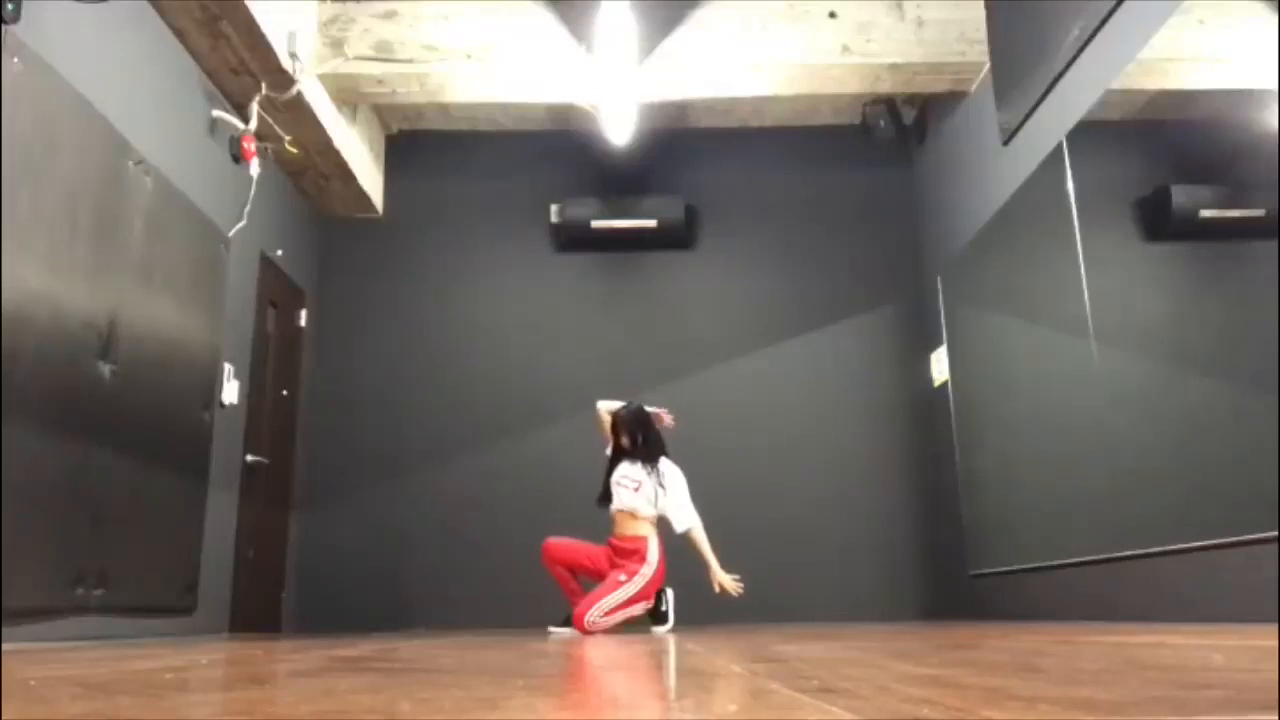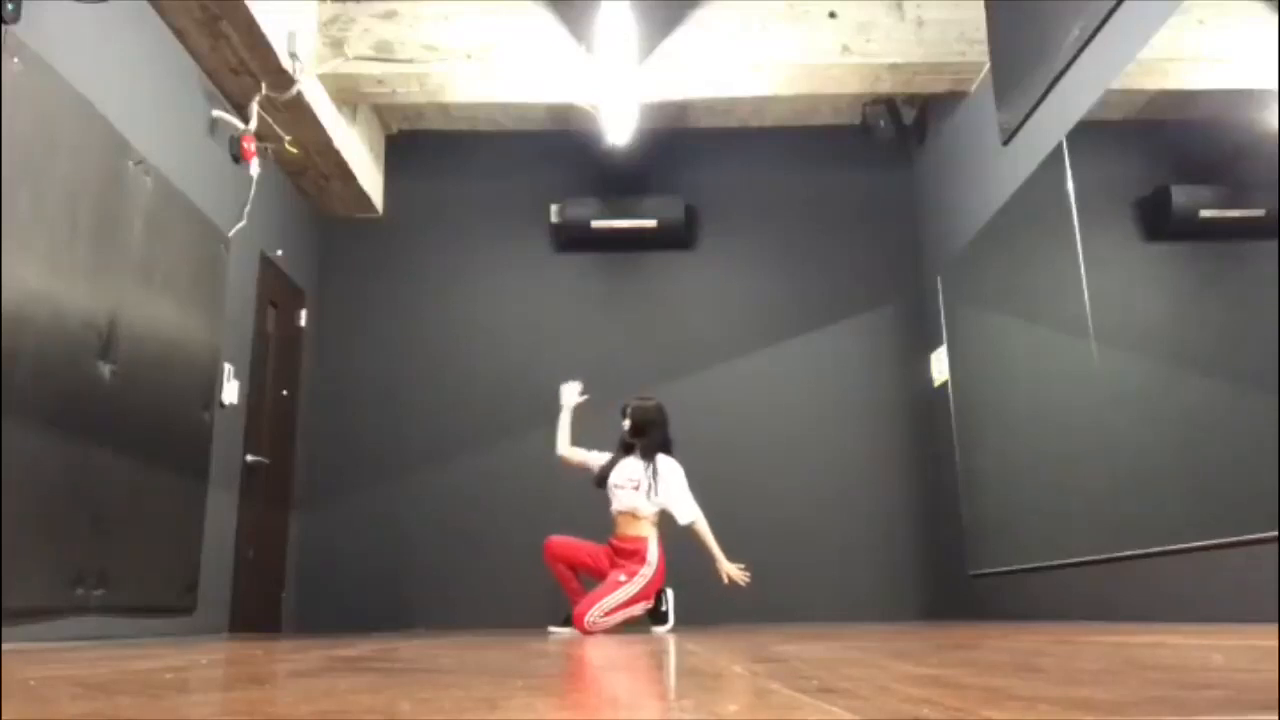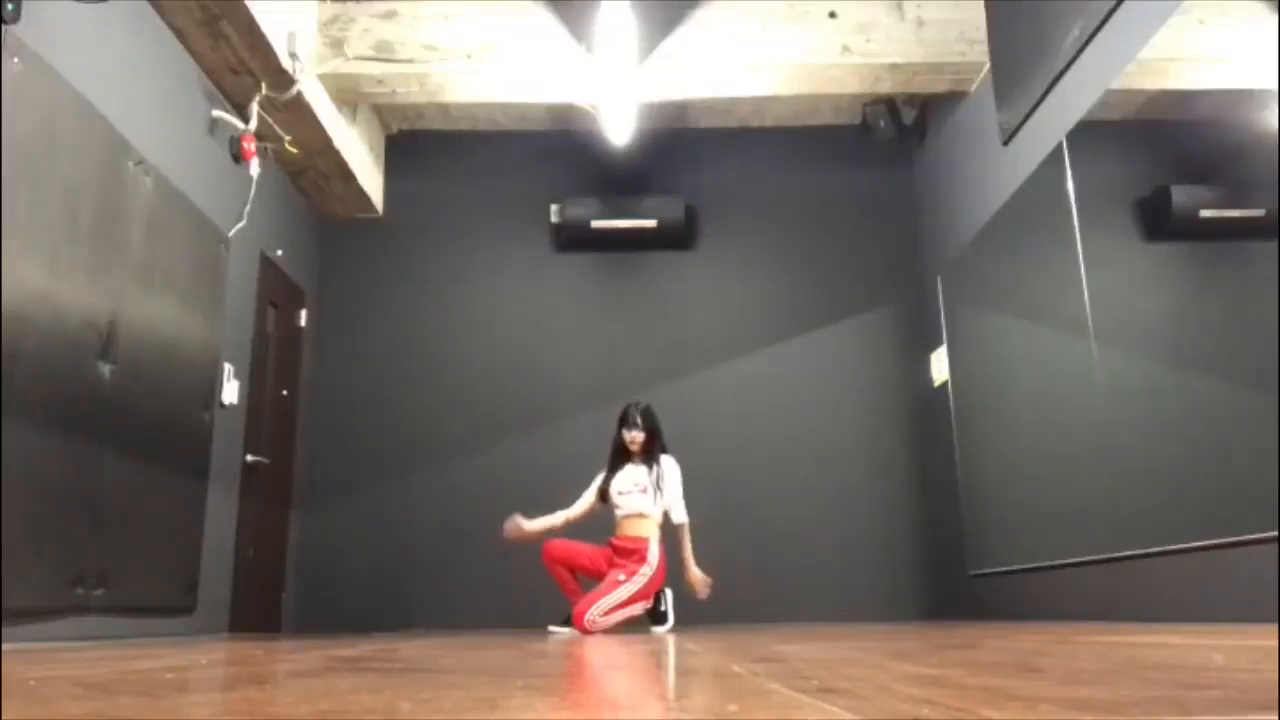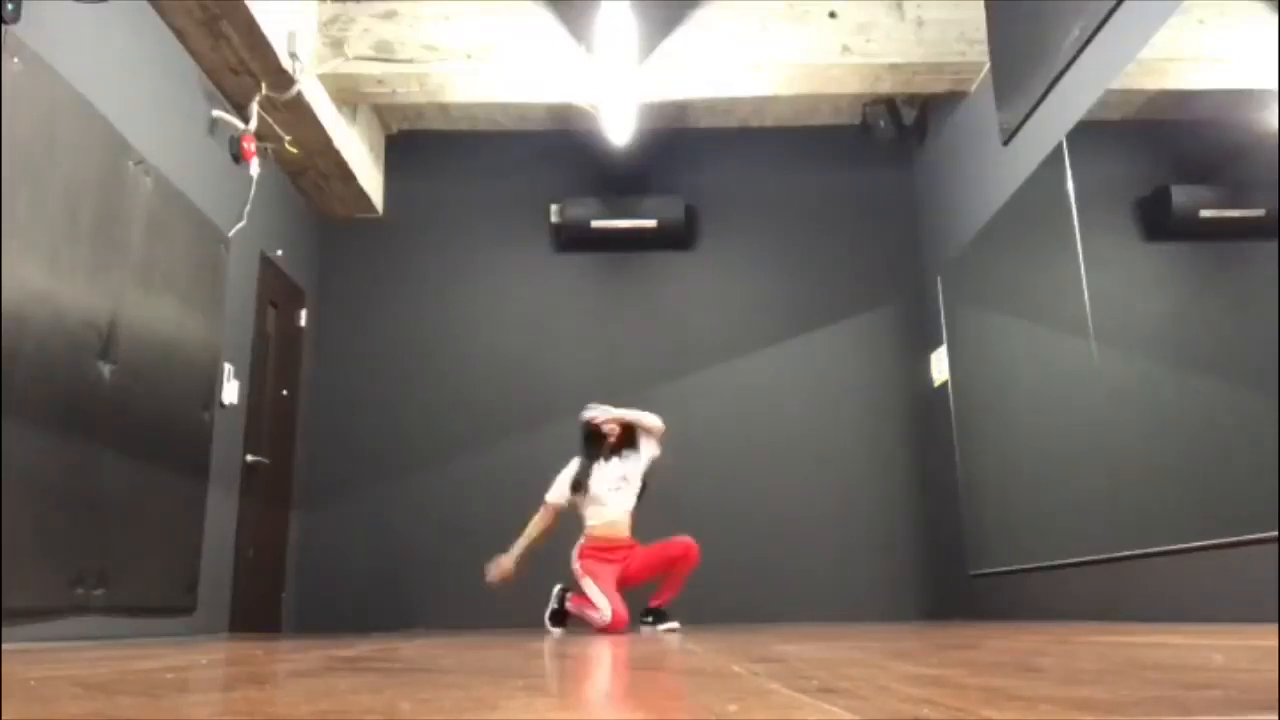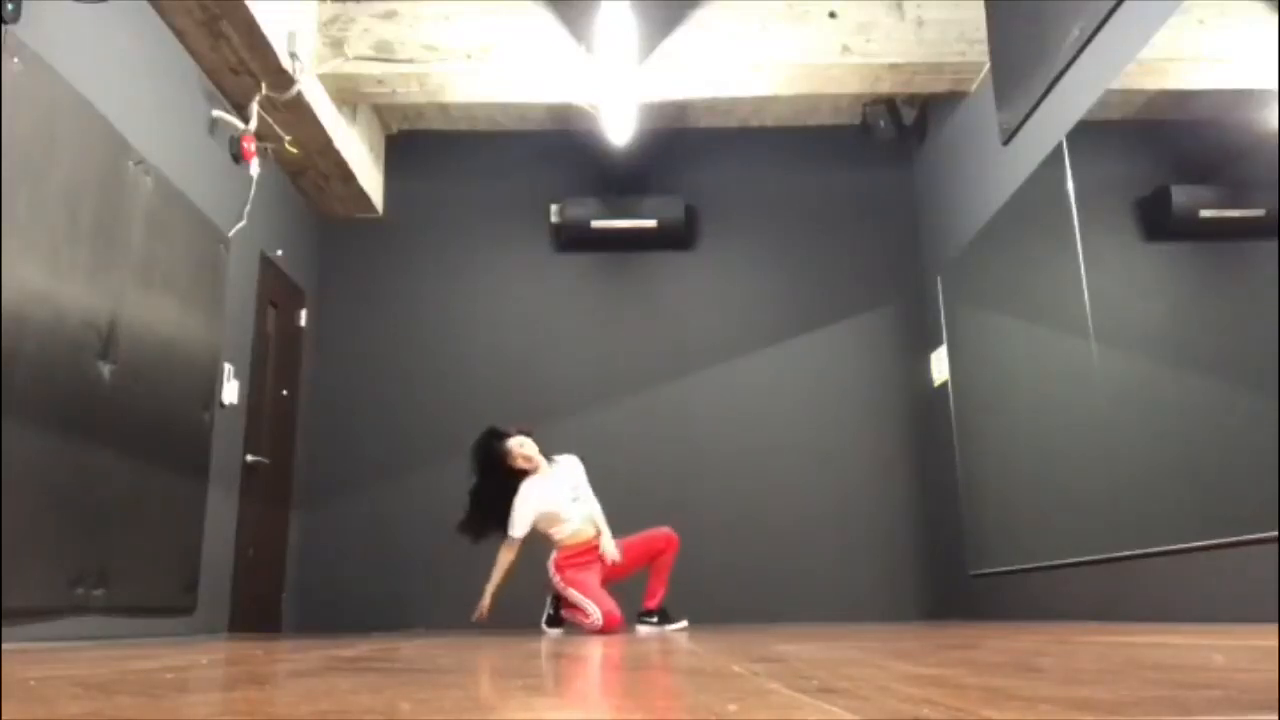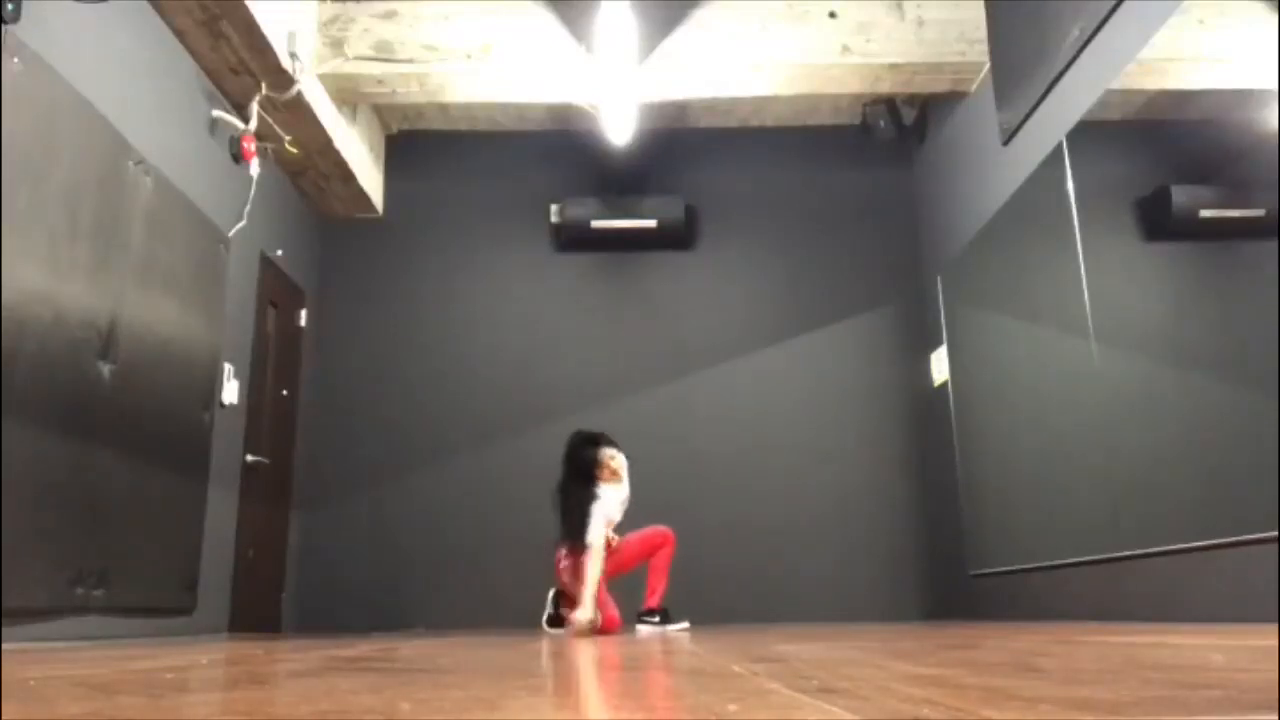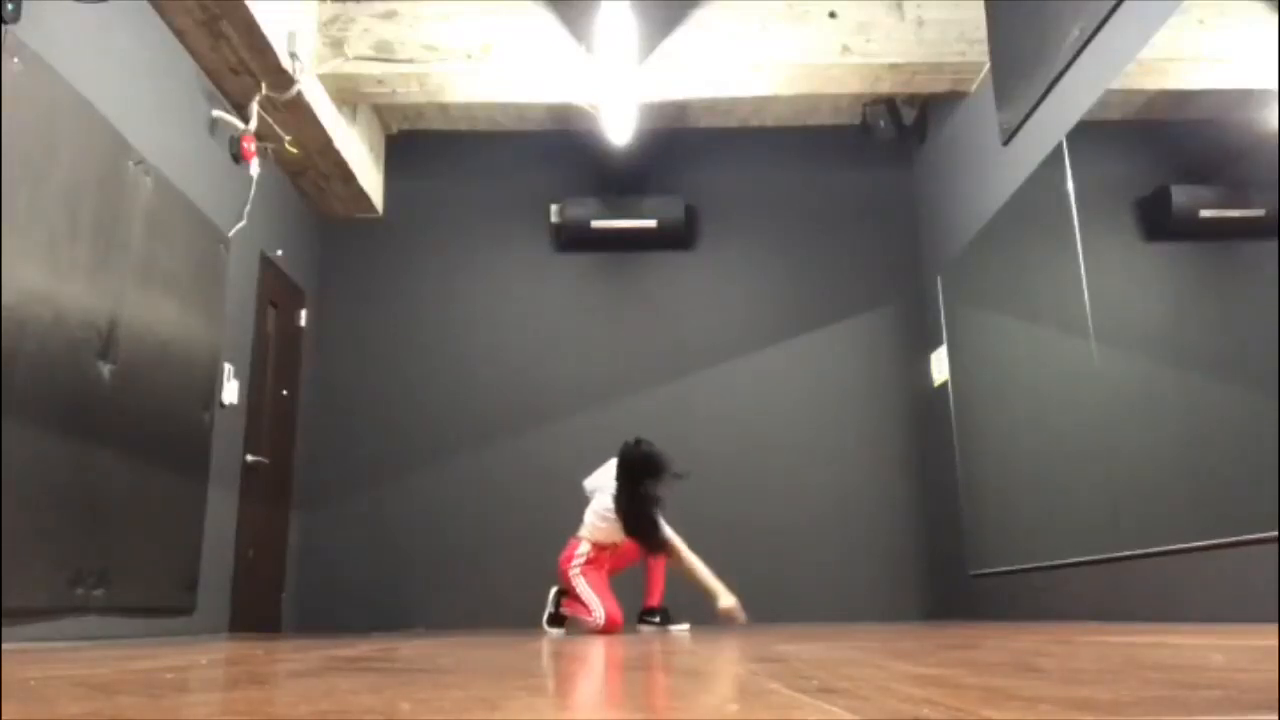
dt=0.7s
person 1, frame 1
left shoulder: (665, 471)
right shoulder: (621, 459)
left elbow: (690, 520)
right elbow: (602, 408)
left wrist: (714, 568)
right wrist: (642, 412)
left hip: (645, 560)
right hip: (614, 553)
left knee: (587, 621)
right knee: (552, 548)
left ankle: (652, 602)
right ankle: (580, 608)
person 1, frame 2
left shoulder: (665, 467)
right shoulder: (616, 461)
left elbow: (693, 514)
right elbow: (564, 452)
left wrist: (721, 559)
right wrist: (567, 406)
left hip: (644, 560)
right hip: (615, 553)
left knee: (586, 621)
left ankle: (652, 603)
right ankle: (581, 608)
person 1, frame 3
left shoulder: (664, 465)
right shoulder: (613, 472)
left elbow: (680, 517)
right elbow: (573, 513)
left wrist: (690, 567)
right wrist: (529, 526)
left hip: (646, 559)
right hip: (615, 554)
left knee: (585, 621)
right knee: (552, 550)
left ankle: (652, 602)
right ankle: (581, 607)
person 1, frame 4
left shoulder: (633, 459)
right shoulder: (580, 467)
left elbow: (656, 425)
right elbow: (546, 514)
left wrist: (614, 414)
right wrist: (512, 555)
left hip: (629, 554)
right hip: (593, 557)
left knee: (687, 548)
right knee: (616, 620)
left ankle: (654, 612)
right ankle: (567, 600)
person 1, frame 5
left shoulder: (570, 463)
right shoulder: (527, 495)
right elbow: (511, 546)
left wrist: (606, 535)
right wrist: (489, 593)
left hip: (602, 553)
right hip: (572, 565)
left knee: (666, 538)
right knee: (610, 621)
left ankle: (650, 613)
right ankle: (560, 607)
person 1, frame 6
left shoulder: (619, 471)
right shoulder: (597, 502)
right elbow: (594, 554)
left wrist: (607, 532)
right wrist: (585, 605)
left hip: (606, 550)
right hip: (577, 561)
left knee: (663, 536)
right knee: (609, 623)
left ankle: (650, 614)
right ankle: (561, 605)
person 1, frame 7
left shoulder: (615, 467)
right shoulder: (639, 507)
left elbow: (589, 486)
right elbow: (680, 552)
right wrist: (720, 592)
right hip: (581, 561)
left knee: (657, 541)
right knee: (611, 622)
left ankle: (651, 612)
right ankle: (562, 603)
